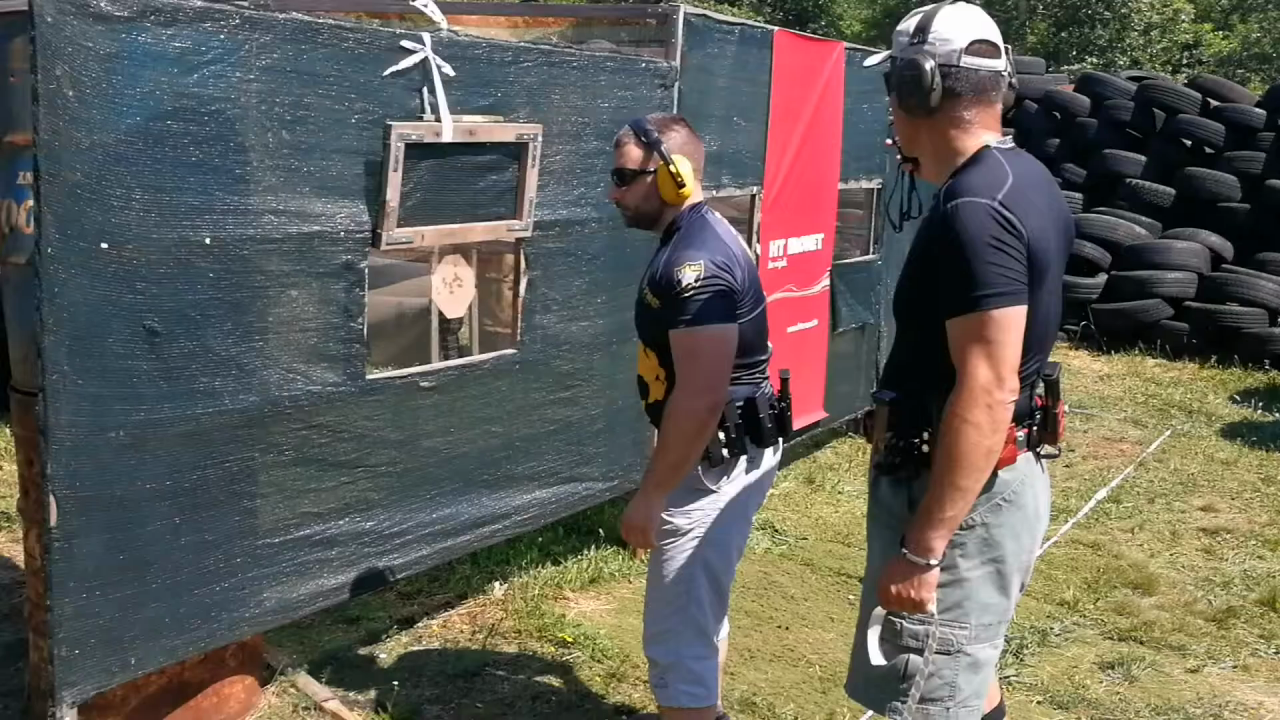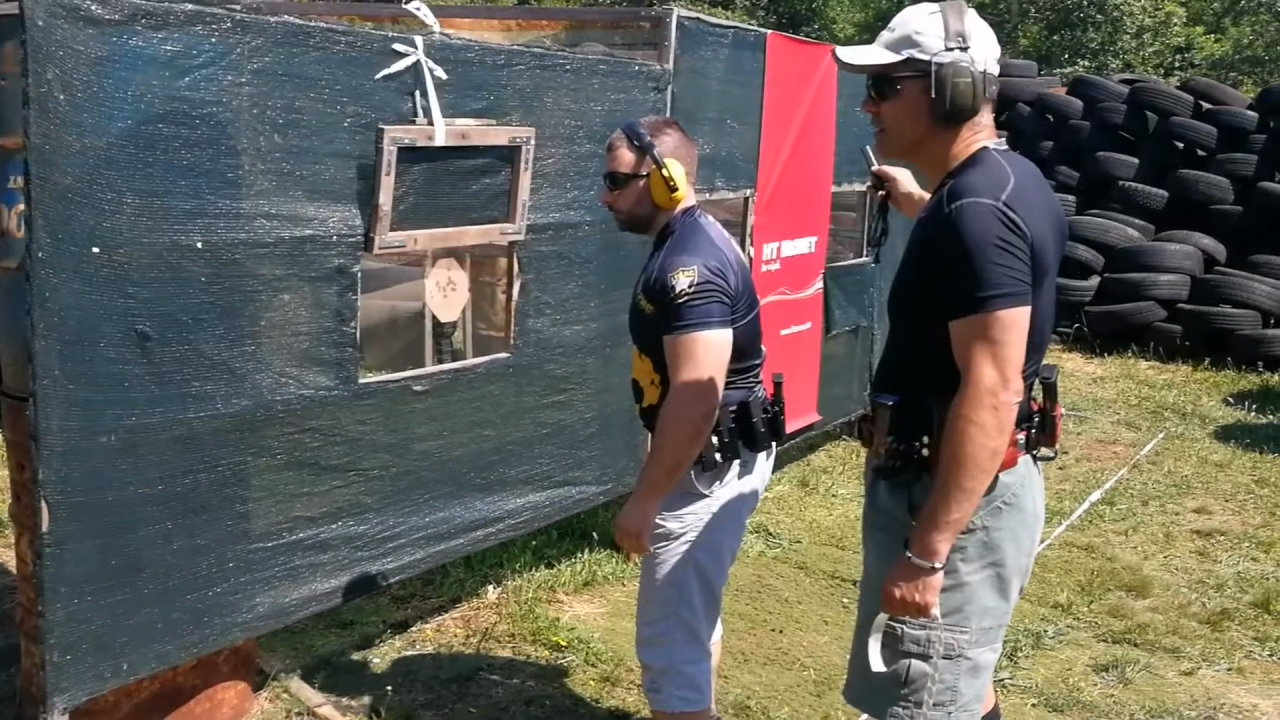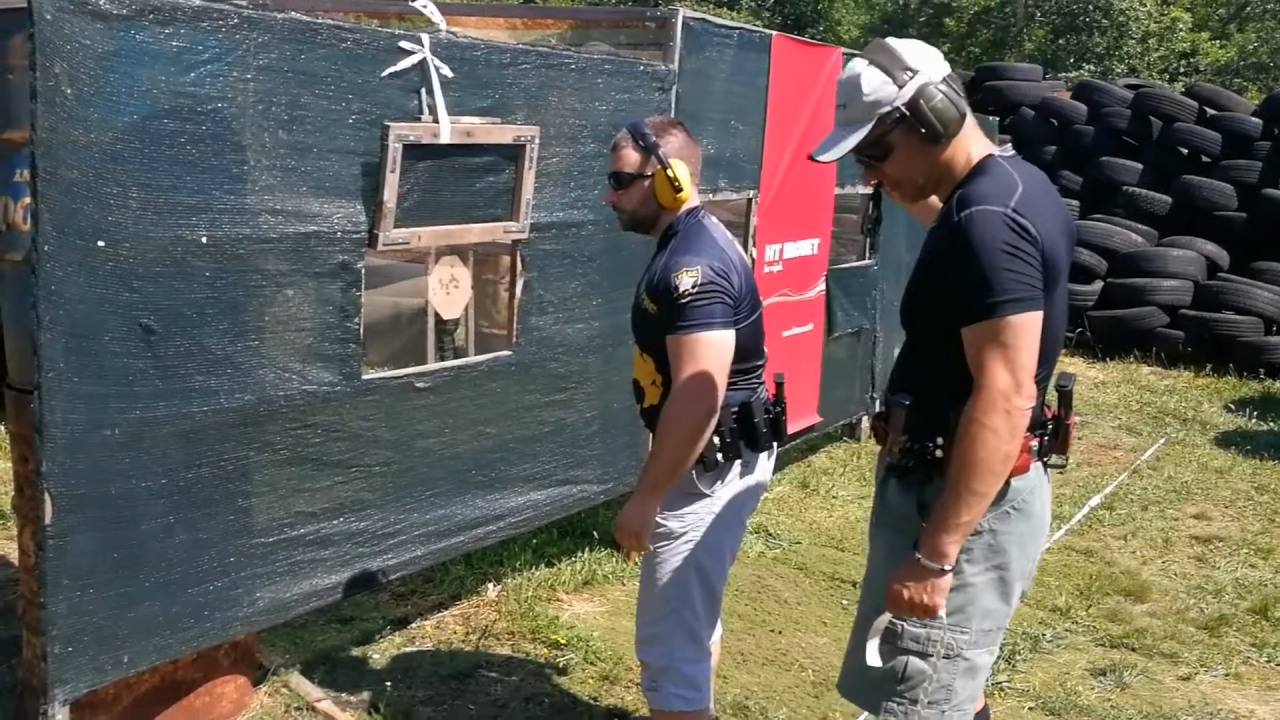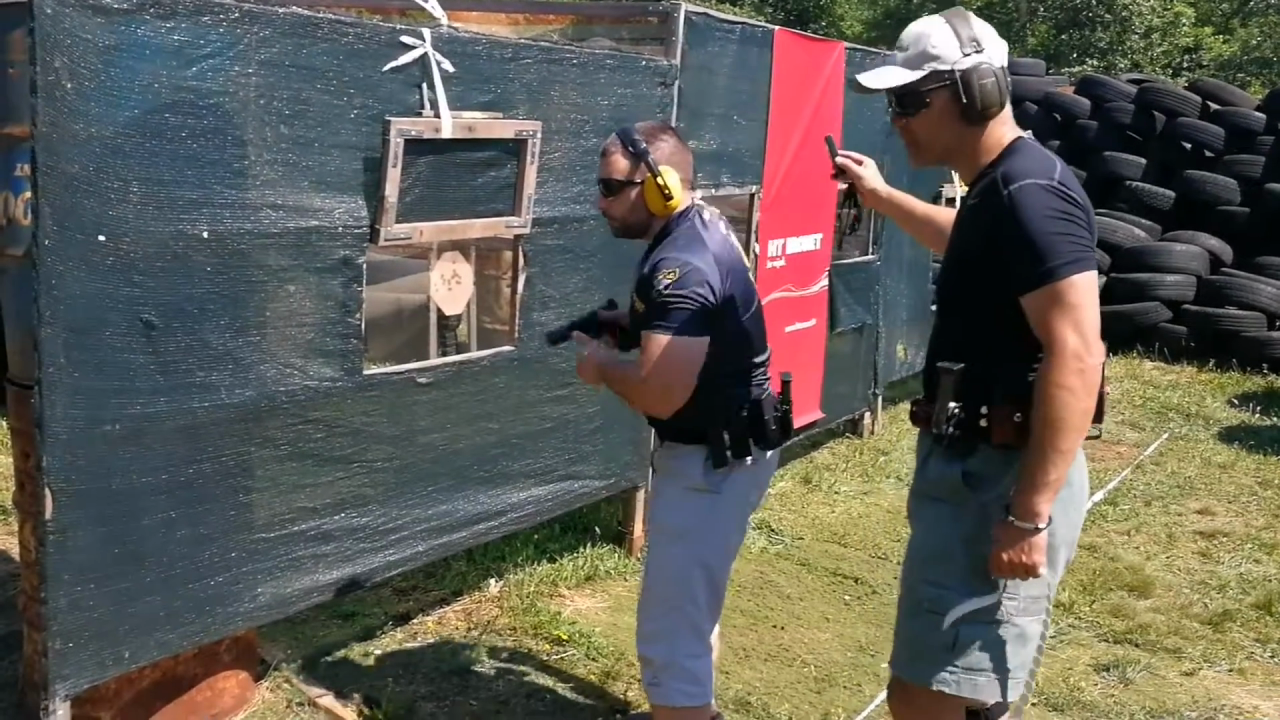
dt=1s
person 1, frame 1
left shoulder: (973, 209)
right shoulder: (1020, 175)
left elbow: (988, 392)
left wrist: (921, 548)
right wrist: (938, 177)
left hip: (958, 495)
right hip: (986, 480)
person 1, frame 2
left shoulder: (974, 209)
right shoulder: (1006, 179)
left elbow: (992, 392)
left wrist: (926, 550)
right wrist: (920, 206)
left hip: (955, 497)
right hip: (961, 483)
person 1, frame 3
left shoulder: (988, 220)
right shoulder: (1012, 184)
left elbow: (1005, 398)
left wrist: (936, 554)
right wrist: (919, 201)
left hip: (962, 499)
right hip: (953, 485)
person 1, frame 4
left shoulder: (1029, 194)
right shoulder: (1005, 184)
left elbow: (1076, 359)
left wrist: (1029, 516)
right wrist: (882, 197)
left hip: (1000, 477)
right hip: (977, 465)
person 2, frame 1
left shoulder: (695, 260)
right shoulder: (696, 238)
left elbow: (702, 397)
left wrist: (650, 495)
right wrist: (661, 480)
left hip: (714, 461)
right hip: (714, 453)
left knee: (676, 632)
right knee: (699, 609)
person 2, frame 2
left shoulder: (688, 265)
right shoulder: (688, 242)
left elbow: (696, 400)
left wrist: (644, 500)
right wrist: (655, 485)
left hip: (707, 466)
right hip: (709, 459)
left knee: (668, 637)
right knee: (692, 614)
person 2, frame 3
left shoulder: (693, 265)
right shoulder: (691, 242)
left elbow: (697, 399)
left wrist: (644, 499)
left hip: (709, 467)
right hip: (707, 460)
left knee: (669, 637)
right knee: (692, 614)
person 2, frame 4
left shoulder: (686, 260)
right shoulder: (688, 234)
left elbow: (661, 393)
left wrist: (603, 367)
right wrist: (618, 351)
left hip: (717, 458)
right hip: (708, 449)
left knee: (672, 630)
right knee: (691, 601)
